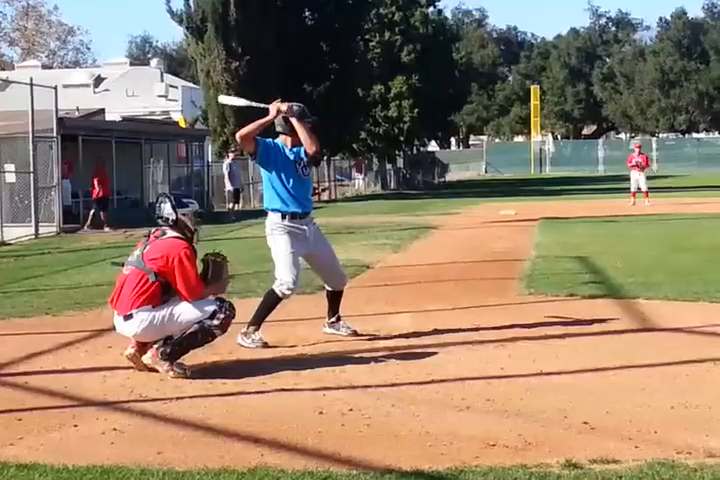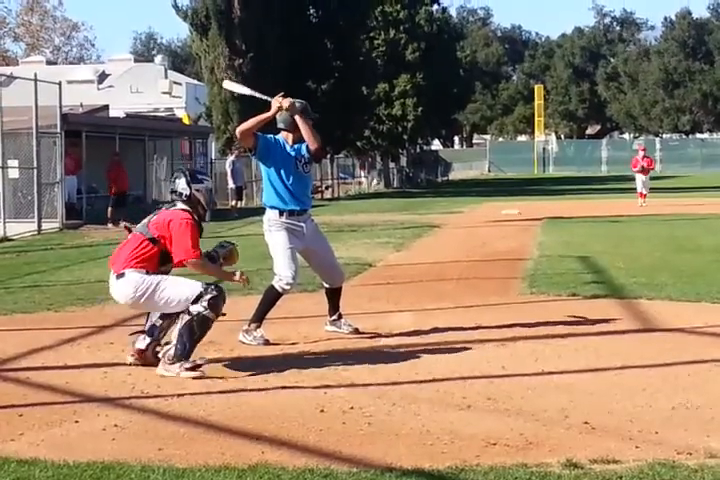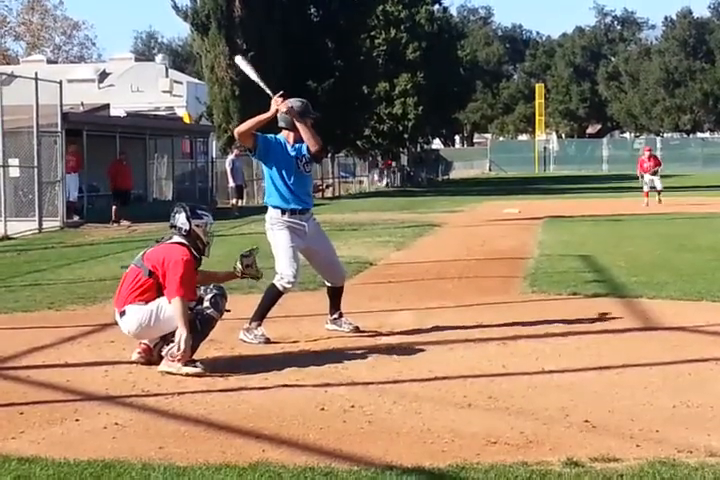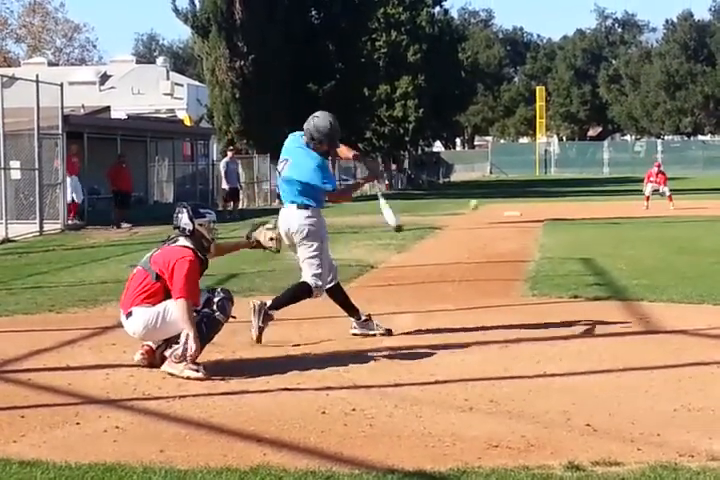
dt=1s
person 1, frame 1
left shoulder: (303, 151)
right shoulder: (268, 149)
left elbow: (314, 149)
right elbow: (241, 137)
left wrist: (293, 117)
right wrist: (271, 117)
left hip: (307, 224)
right hip: (281, 225)
left knee: (337, 277)
right knee: (286, 283)
left ankle: (333, 320)
right ankle: (249, 331)
person 1, frame 2
left shoulder: (304, 149)
right shoulder: (269, 145)
left elbow: (317, 146)
right elbow: (241, 133)
left wrist: (296, 113)
right wrist: (272, 112)
left hip: (305, 221)
right hip: (279, 222)
left knee: (334, 273)
right knee: (286, 278)
left ankle: (334, 318)
right ankle: (251, 328)
person 1, frame 3
left shoulder: (305, 147)
right shoulder: (270, 144)
left elbow: (318, 148)
right elbow: (240, 133)
left wrist: (294, 116)
right wrist: (270, 113)
left hip: (307, 220)
right hip: (281, 221)
left knee: (336, 273)
right knee: (287, 276)
left ankle: (335, 317)
right ankle: (252, 326)
person 1, frame 4
left shoulder: (293, 140)
right shoulder: (316, 167)
right elbow: (338, 197)
left wrist: (348, 152)
right wrist: (367, 179)
right hip: (307, 220)
left knee: (326, 275)
right knee: (315, 282)
left ankle: (360, 321)
right ankle: (266, 309)
person 2, frame 1
left shoulder: (151, 240)
right shoulder: (179, 247)
right elbow: (195, 294)
left wrist: (209, 285)
right wrist: (218, 286)
left hip: (123, 319)
right hip: (141, 320)
left knee: (180, 300)
right knee: (223, 311)
left ankle: (142, 346)
right ankle: (163, 354)
person 2, frame 2
left shoulder: (168, 214)
right shoulder: (182, 218)
left elbow: (180, 258)
right elbow: (192, 260)
left wrist: (212, 259)
right wrist: (227, 275)
left hip: (123, 281)
right hip: (133, 283)
left knee: (180, 296)
right knee: (212, 295)
left ankle: (144, 349)
right ankle: (174, 361)
person 2, frame 3
left shoulder: (169, 247)
right shoulder: (180, 255)
left elbow: (198, 277)
right elbow: (178, 297)
left wrist: (237, 273)
right wrist: (185, 334)
left hip: (128, 315)
right hip: (138, 318)
right knee: (214, 296)
left ankle: (151, 348)
right ankle: (176, 358)
person 2, frame 4
left shoulder: (177, 246)
right shoulder: (185, 256)
left elbow: (212, 249)
right elbow: (182, 300)
left wrist: (250, 242)
right wrist: (192, 335)
left hip: (134, 316)
right hip: (144, 319)
right knee: (220, 300)
left ankle: (154, 348)
right ankle: (178, 360)
